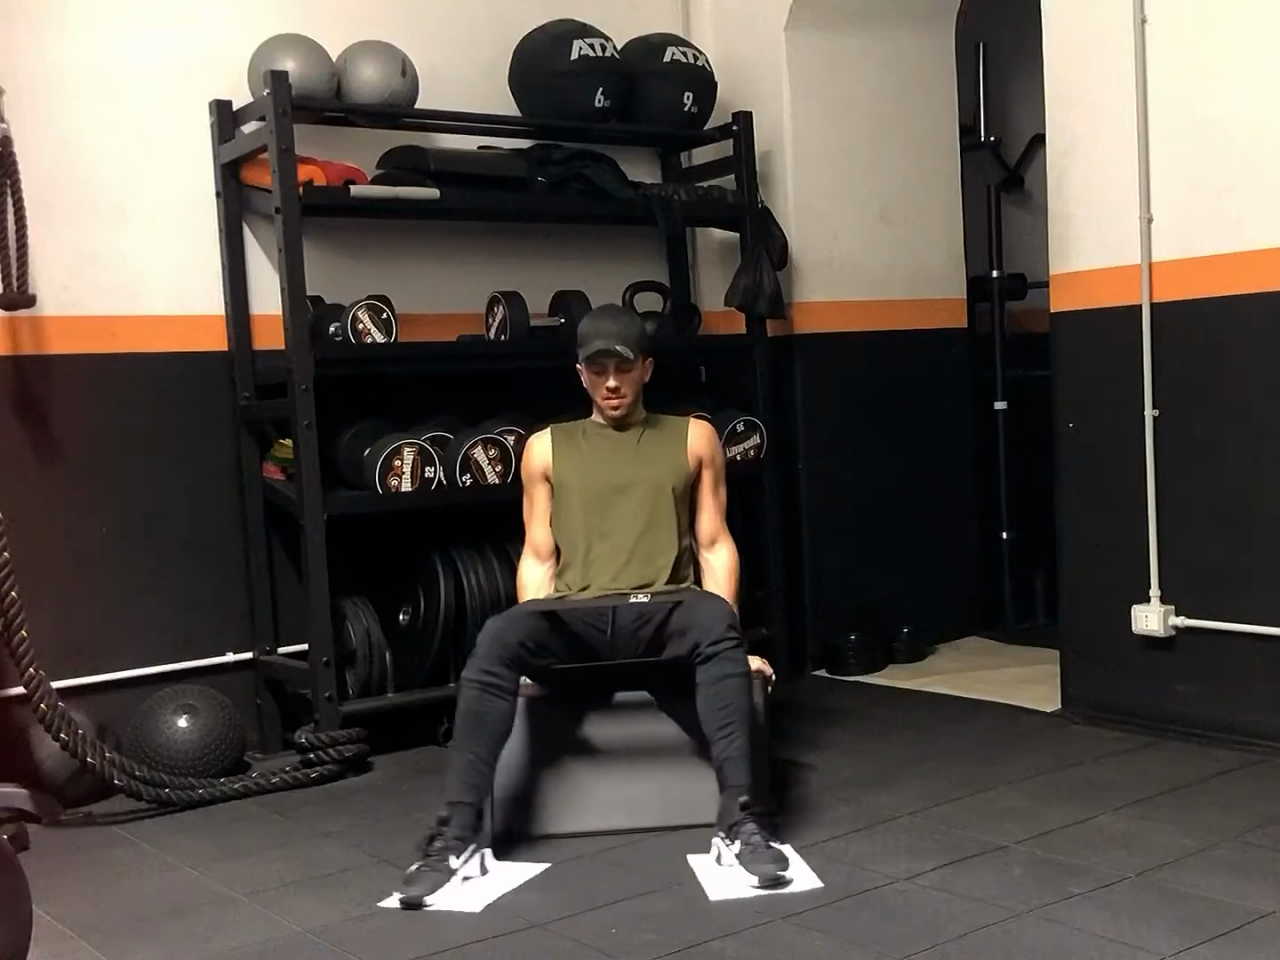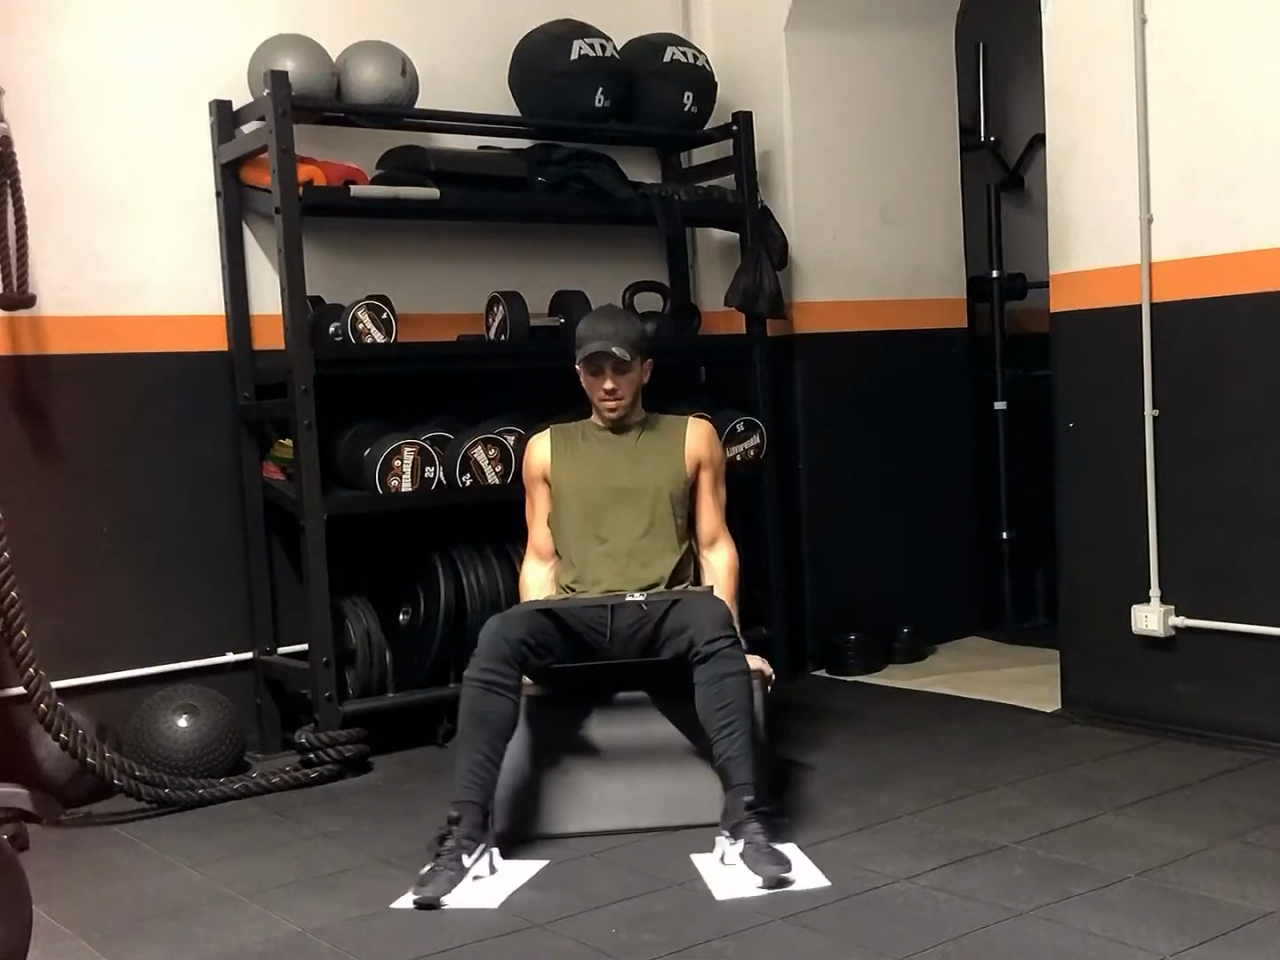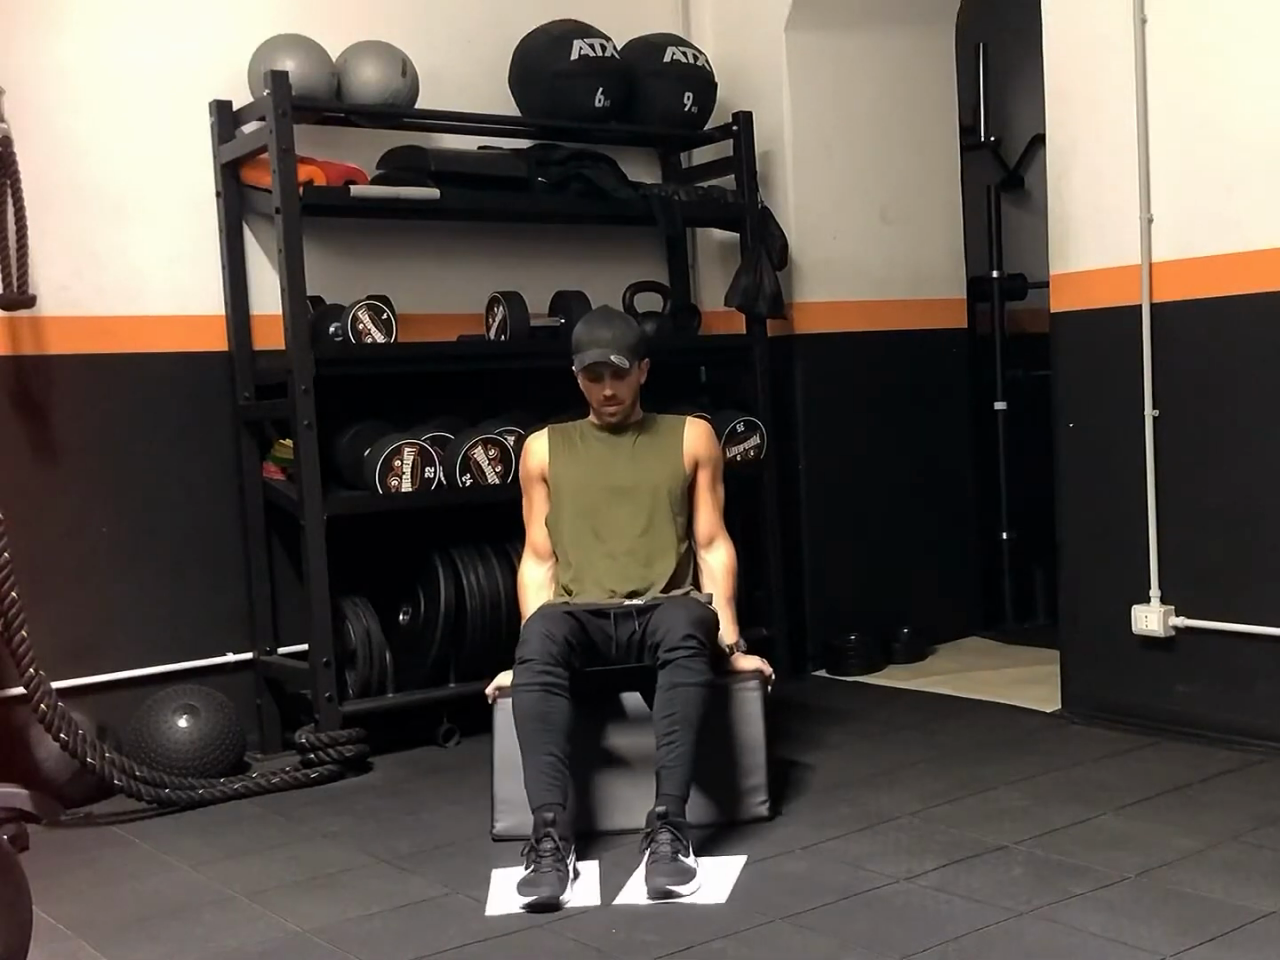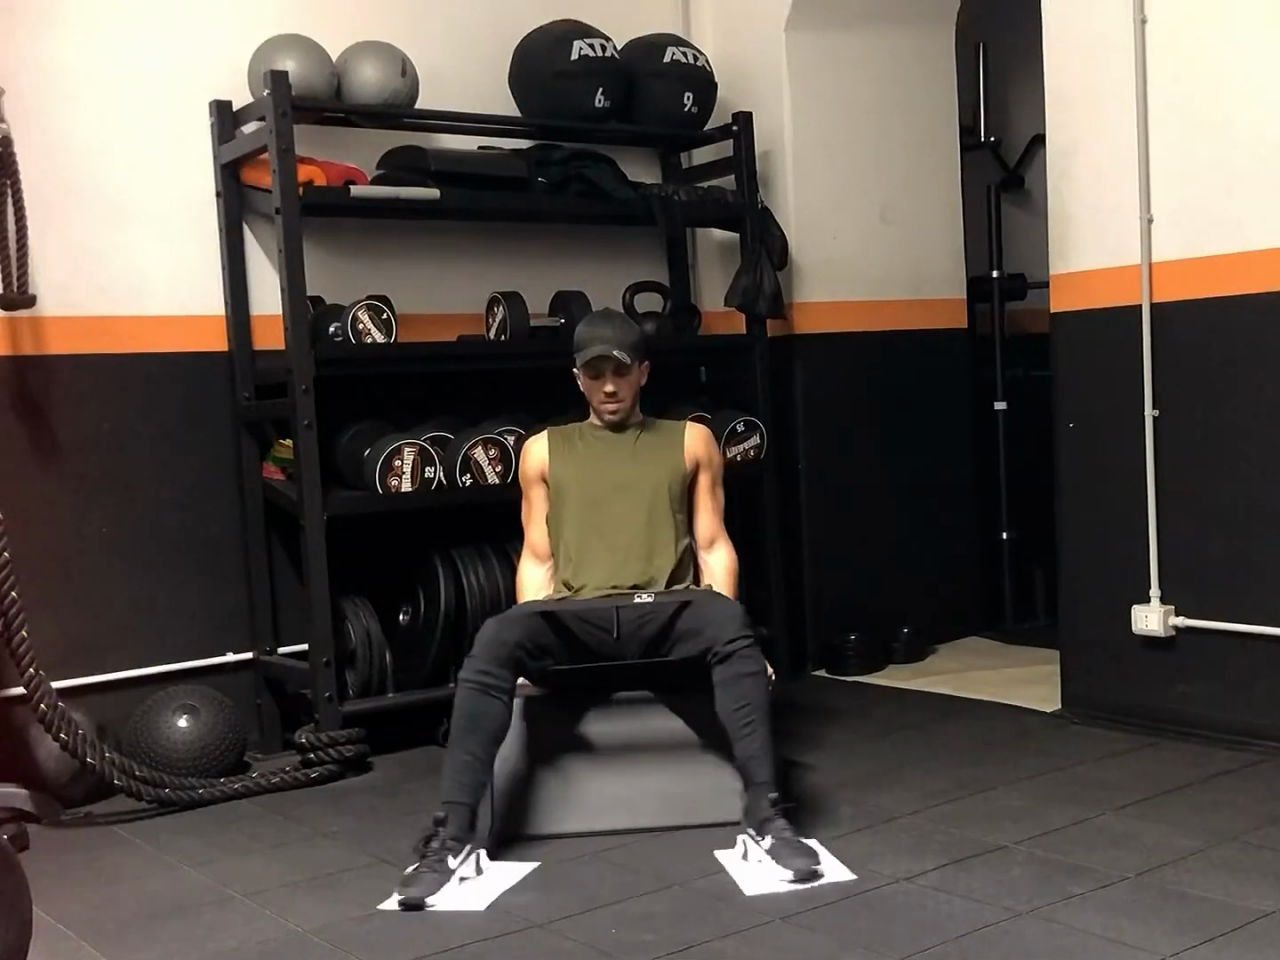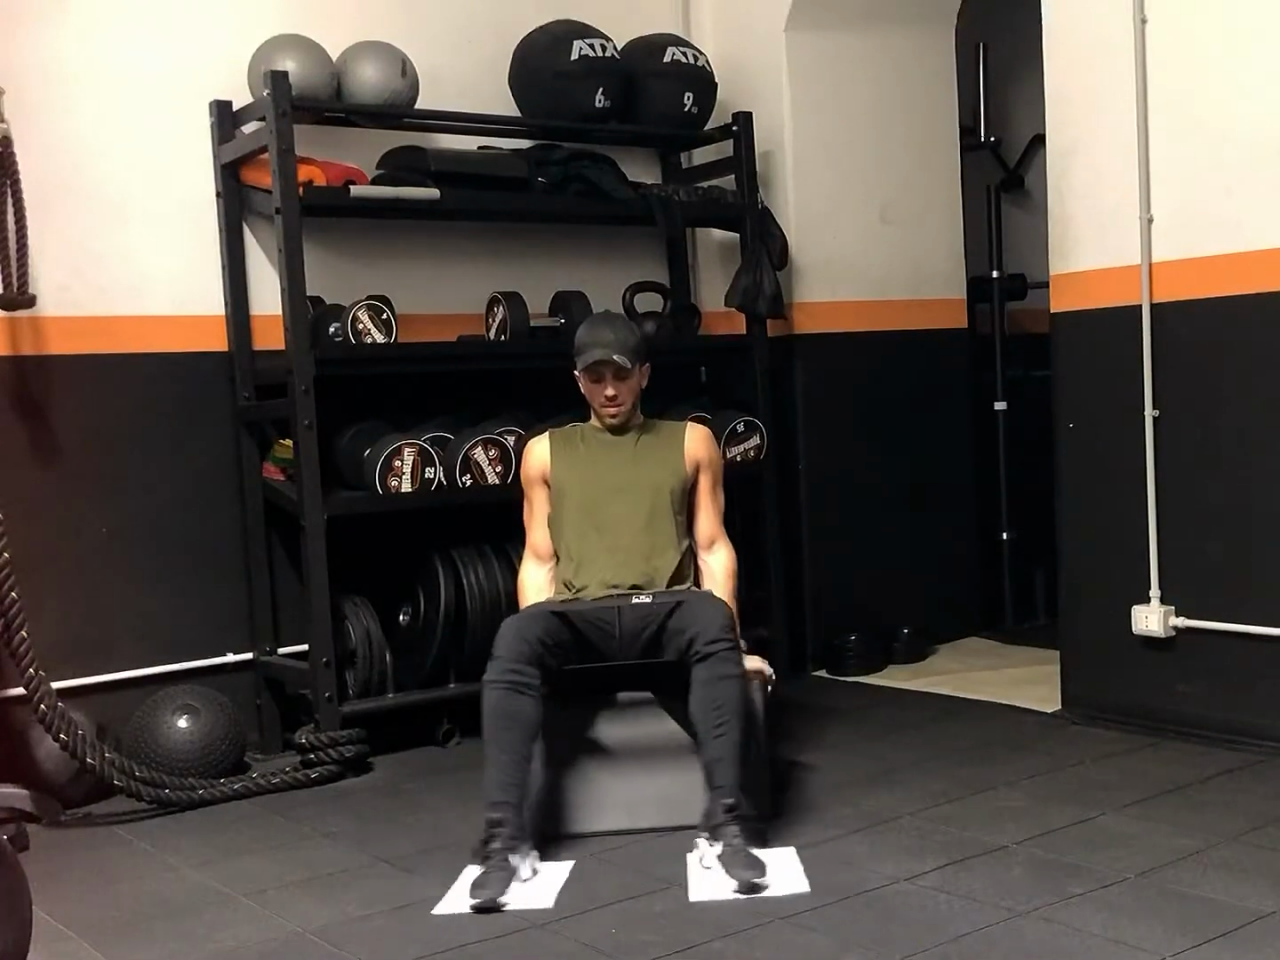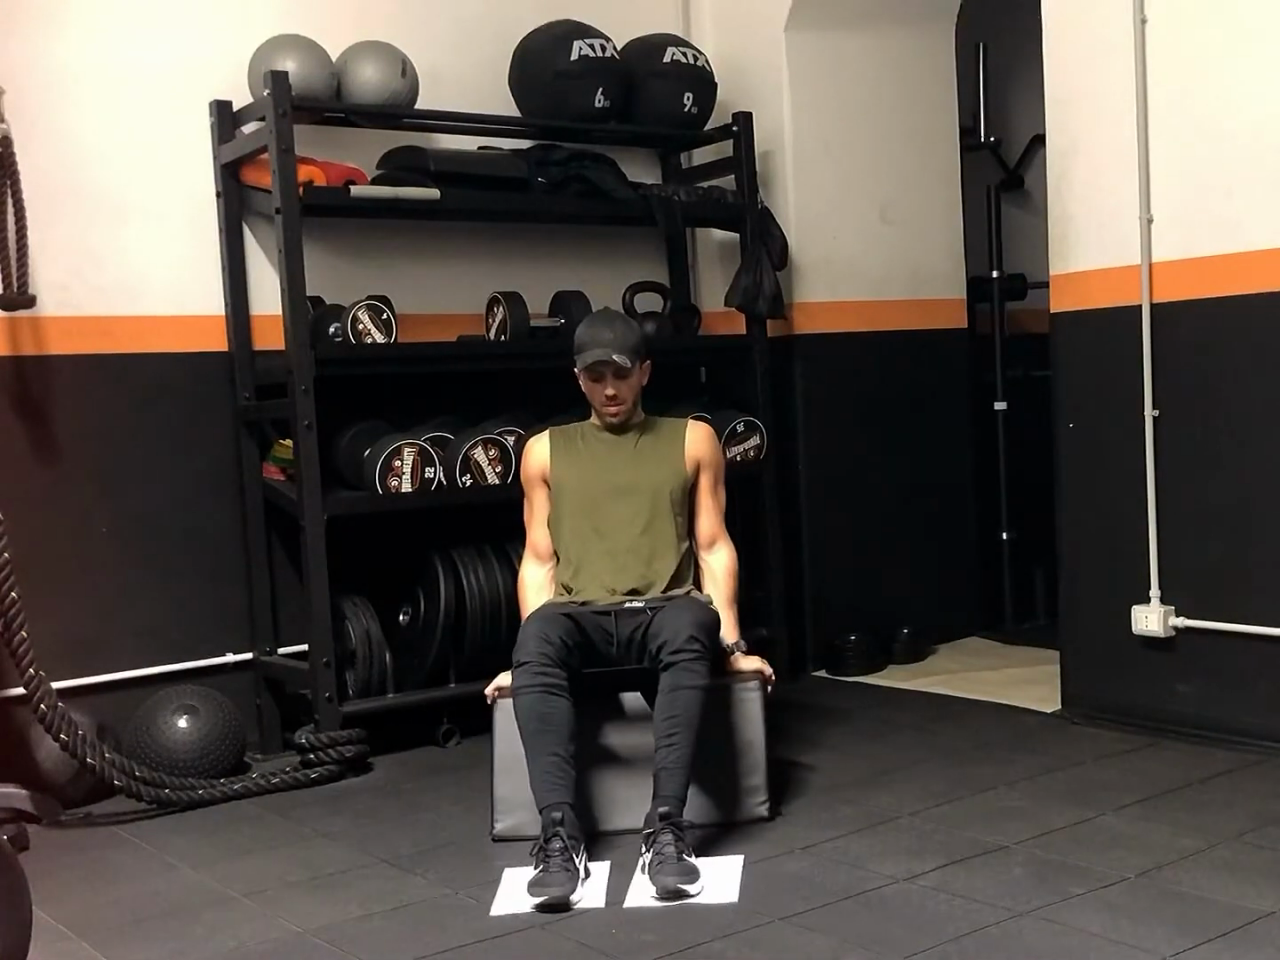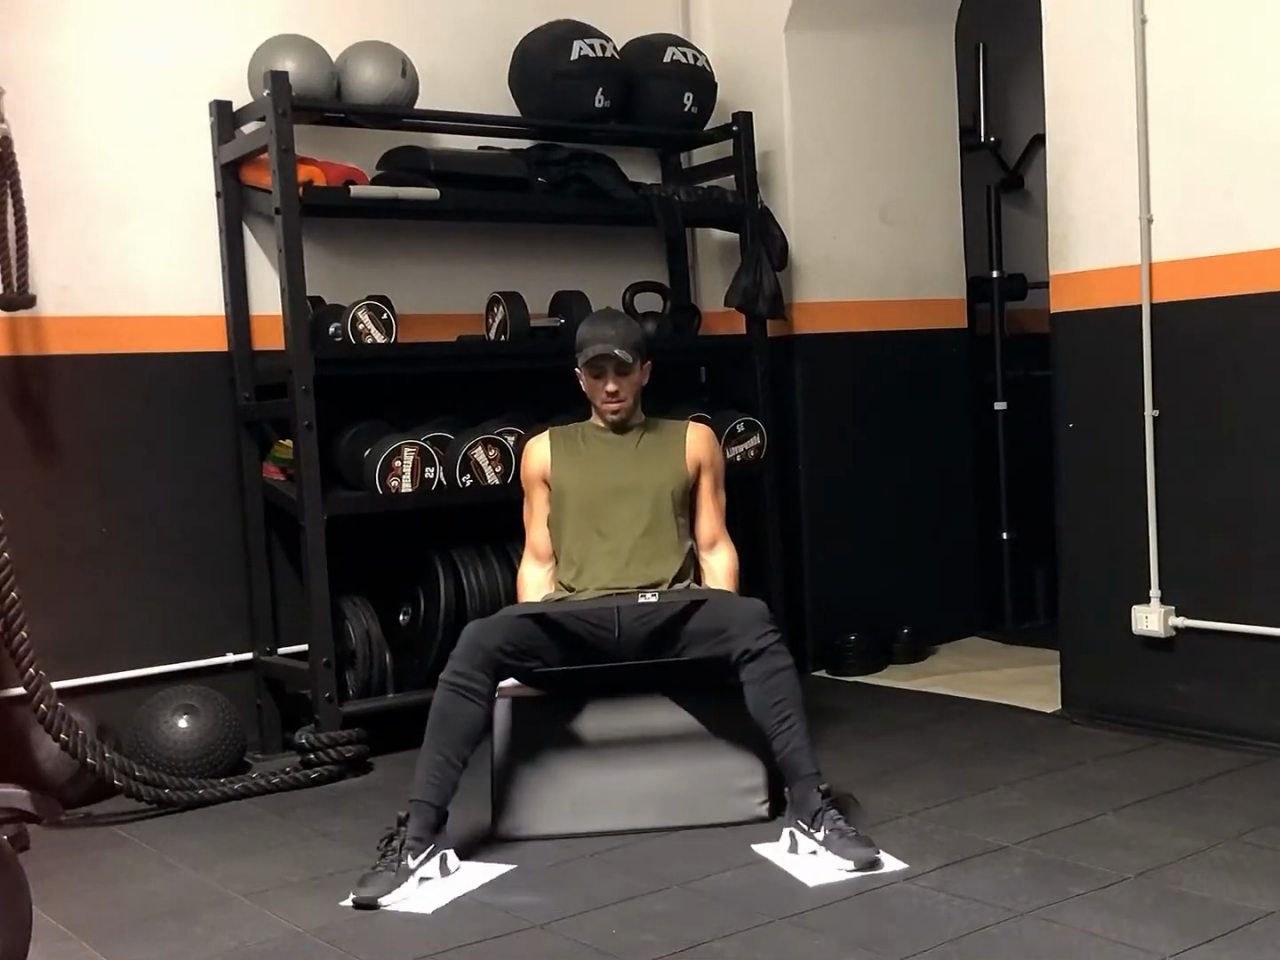
dt=0.7s
person 1, frame 1
left shoulder: (693, 437)
right shoulder: (546, 448)
left elbow: (715, 545)
right elbow: (539, 557)
left wrist: (725, 637)
right wrist: (530, 648)
left hip: (664, 610)
right hip: (580, 615)
left knee: (715, 621)
right knee: (497, 640)
left ankle: (739, 819)
right ankle: (455, 833)
person 1, frame 2
left shoulder: (693, 437)
right shoulder: (546, 449)
left elbow: (714, 546)
right elbow: (540, 558)
left wrist: (729, 637)
right wrist: (533, 644)
left hip: (664, 610)
right hip: (579, 616)
left knee: (710, 619)
right knee: (498, 637)
left ankle: (744, 815)
right ankle: (464, 832)
person 1, frame 3
left shoulder: (692, 437)
right shoulder: (544, 448)
left elbow: (713, 545)
right elbow: (539, 559)
left wrist: (731, 642)
right wrist: (529, 652)
left hip: (665, 612)
right hip: (582, 619)
left knee: (689, 630)
right knee: (541, 639)
left ankle: (668, 826)
right ankle: (551, 834)
person 1, frame 4
left shoulder: (691, 440)
right shoulder: (543, 451)
left elbow: (712, 547)
right elbow: (537, 560)
left wrist: (731, 642)
right wrist: (524, 652)
left hip: (664, 612)
right hip: (578, 619)
left knee: (725, 621)
right knee: (495, 639)
left ankle: (764, 814)
right ankle: (452, 833)
person 1, frame 5
left shoulder: (691, 441)
right shoulder: (545, 451)
left elbow: (712, 548)
right elbow: (539, 561)
left wrist: (733, 638)
right wrist: (526, 652)
left hip: (665, 611)
right hip: (581, 616)
left knee: (710, 618)
right knee: (514, 637)
left ankle: (725, 817)
right ankle: (506, 836)
person 1, frame 6
left shoulder: (693, 439)
right shoulder: (545, 450)
left elbow: (714, 548)
right elbow: (539, 560)
left wrist: (732, 642)
right wrist: (531, 651)
left hip: (665, 614)
right hip: (581, 619)
left knee: (690, 630)
right knee: (538, 640)
left ankle: (665, 826)
right ankle: (559, 835)
person 1, frame 7
left shoulder: (693, 441)
right shoulder: (544, 451)
left elbow: (714, 547)
right elbow: (538, 560)
left wrist: (727, 629)
right wrist: (528, 648)
left hip: (668, 610)
right hip: (578, 616)
left knee: (754, 622)
right knee: (477, 646)
left ankle: (809, 805)
right ankle: (419, 834)
